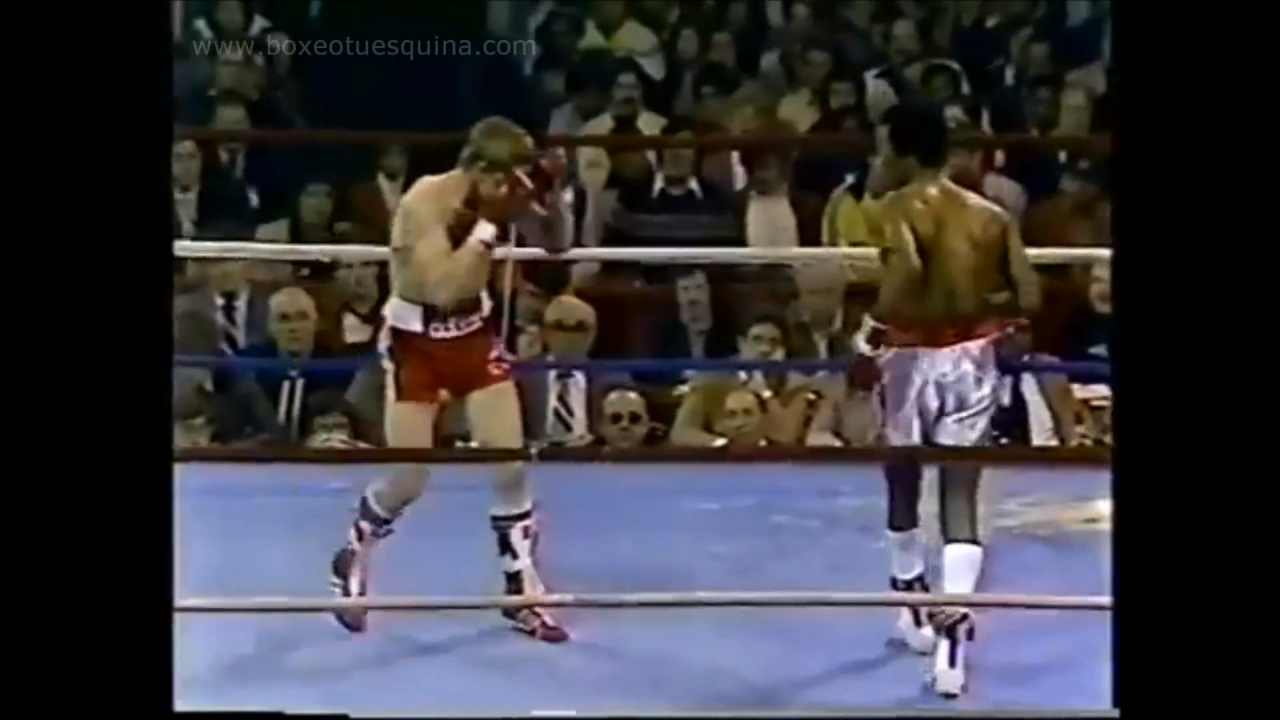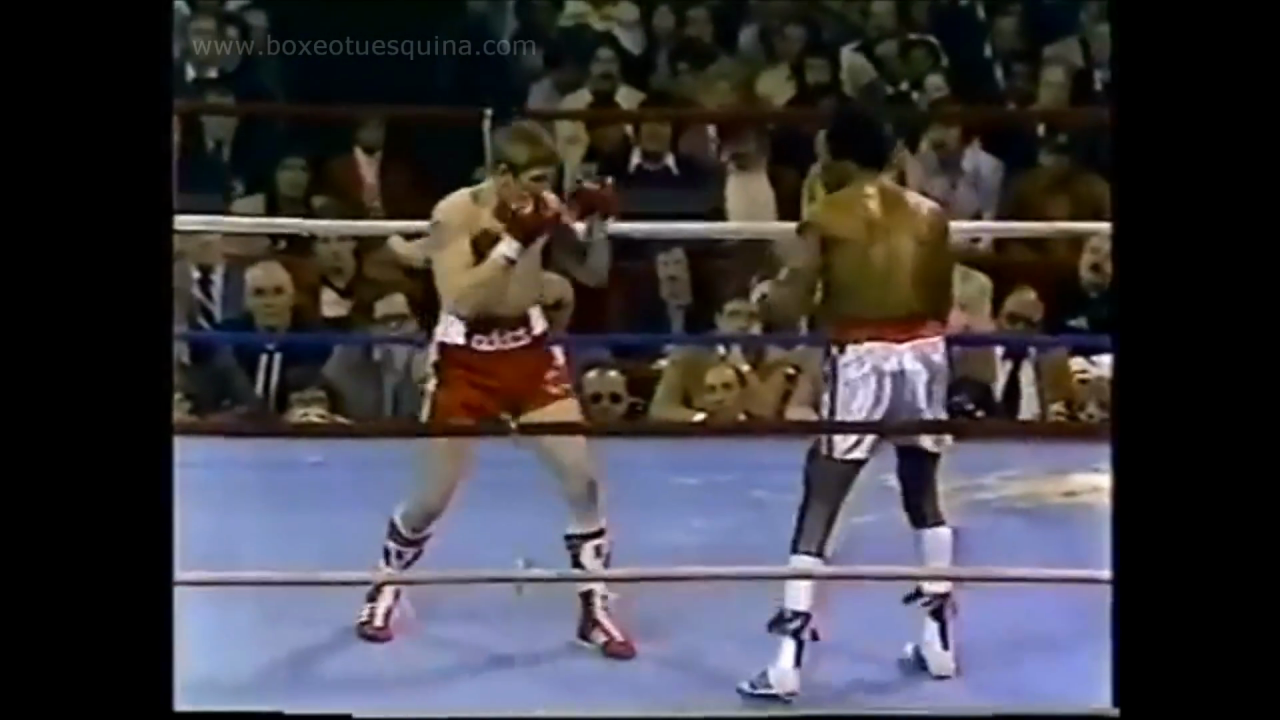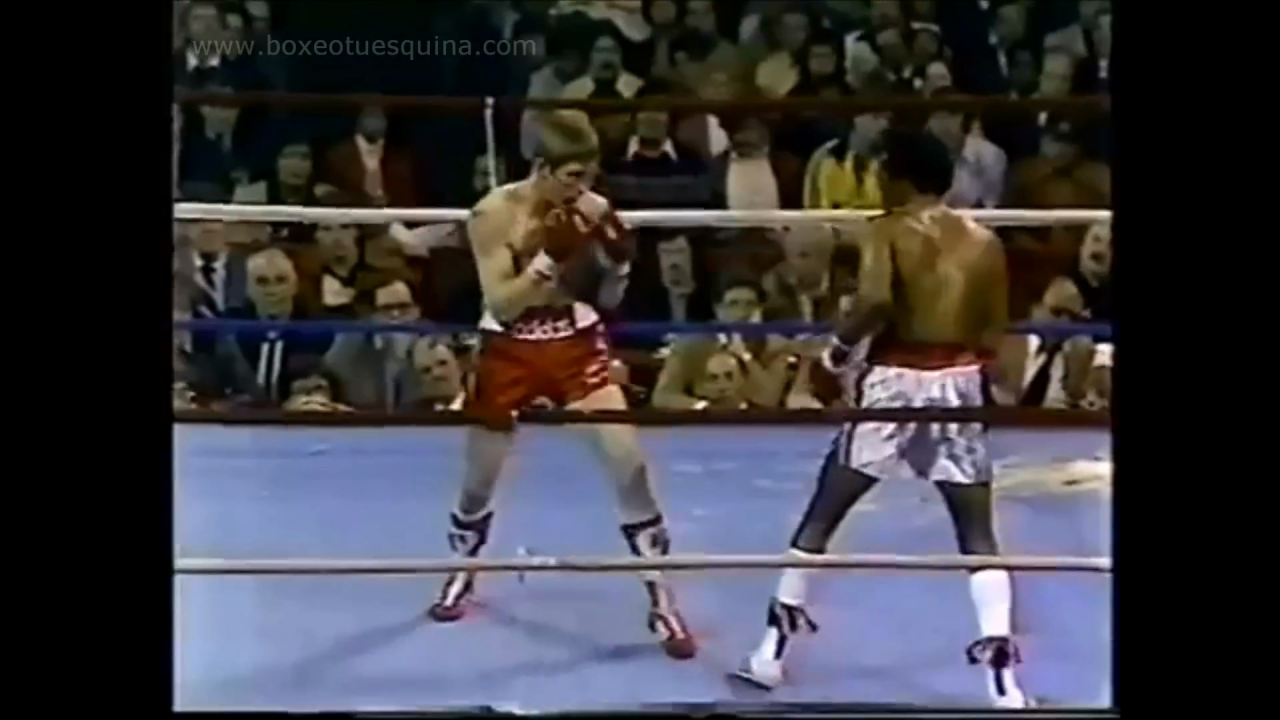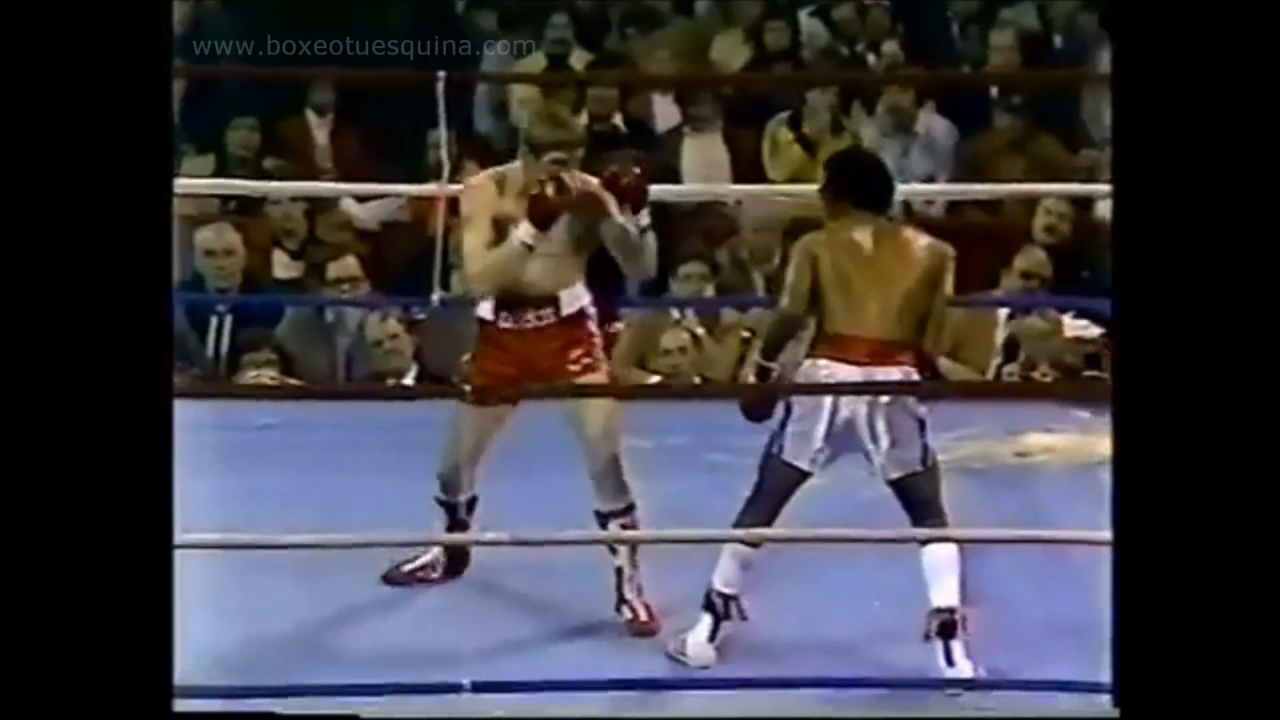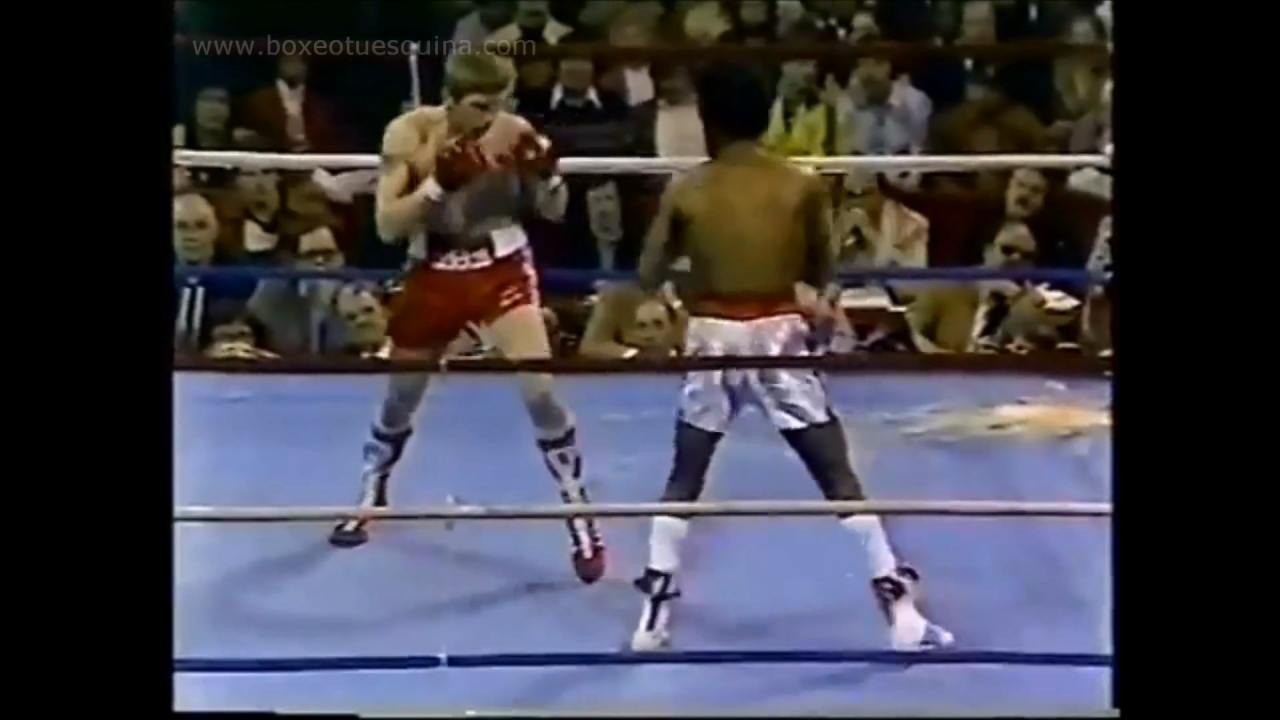
dt=0.5s
person 1, frame 1
left shoulder: (896, 210)
right shoulder: (991, 215)
left elbow: (904, 272)
right elbow: (1029, 299)
left wrist: (869, 338)
left hip: (914, 359)
right hip: (972, 359)
left knee: (902, 490)
right knee: (959, 502)
left ankle: (916, 613)
right ankle: (951, 649)
person 1, frame 2
left shoulder: (826, 215)
right shoulder: (929, 214)
left elbow: (795, 302)
right elbow: (942, 304)
left wrist: (764, 292)
left hip: (861, 359)
right hip: (922, 354)
left knee: (819, 505)
right knee: (923, 498)
left ankle: (789, 658)
right ankle: (939, 638)
person 1, frame 3
left shoulder: (885, 230)
right shoulder: (984, 242)
left elbow: (875, 300)
right elbow: (993, 336)
left wrist: (837, 350)
left hip: (895, 381)
right hip: (958, 384)
left knee: (820, 515)
right knee: (977, 536)
left ankle: (771, 650)
right ankle: (1002, 675)
person 1, frame 4
left shoulder: (815, 244)
right shoulder: (931, 252)
left elbow: (791, 312)
right elbow: (929, 344)
left wrist: (763, 370)
left hip: (826, 378)
right hip: (893, 383)
left knee: (760, 507)
right knee: (930, 518)
left ankle: (706, 633)
right ankle: (952, 649)
person 1, frame 5
left shoulder: (685, 189)
right shoulder: (802, 184)
left elbow: (648, 276)
right elbow: (824, 273)
left hip: (713, 335)
right hip: (784, 335)
left knee: (683, 481)
right knee: (839, 478)
left ankle: (652, 617)
right ankle: (901, 610)
person 2, frame 1
left shoulder: (494, 190)
right shoulder: (425, 201)
right elbow: (442, 289)
left wrist: (549, 194)
right wrist: (490, 224)
left hip: (475, 334)
right hip: (413, 342)
left knee: (512, 471)
right knee: (409, 482)
left ankle: (525, 595)
right ankle: (354, 559)
person 2, frame 2
left shoulder: (541, 207)
right shoulder: (456, 212)
right elbow: (461, 300)
left wrist: (595, 224)
right wrist: (513, 243)
left hip: (529, 350)
right hip: (465, 357)
left knee: (582, 480)
right knee: (432, 497)
left ankle: (595, 610)
right ankle: (384, 590)
person 2, frame 3
left shoulder: (594, 208)
right shoulder: (495, 212)
left elbow: (609, 299)
right elbow: (498, 304)
left wrist: (617, 260)
right wrist: (549, 258)
left hip: (578, 342)
right hip: (509, 348)
left knee: (631, 469)
right knee: (478, 481)
left ankle: (662, 603)
right ankle: (461, 576)
person 2, frame 4
left shoulder: (589, 191)
right shoulder: (483, 191)
left elbow: (643, 270)
right elbow: (478, 280)
left wrist: (635, 213)
right wrist: (529, 228)
left hip: (567, 327)
right hip: (501, 332)
left knee: (605, 456)
right knee: (456, 463)
left ankle: (629, 587)
right ankle: (450, 549)
person 2, frame 5
left shoulder: (513, 132)
right shoulder: (408, 133)
left elbow: (553, 213)
right elbow: (387, 227)
left wrist: (545, 173)
right wrist: (440, 182)
left hip: (502, 269)
right hip: (432, 273)
left knee: (540, 391)
right knee: (398, 398)
left ankle: (578, 517)
right ankle: (371, 498)
